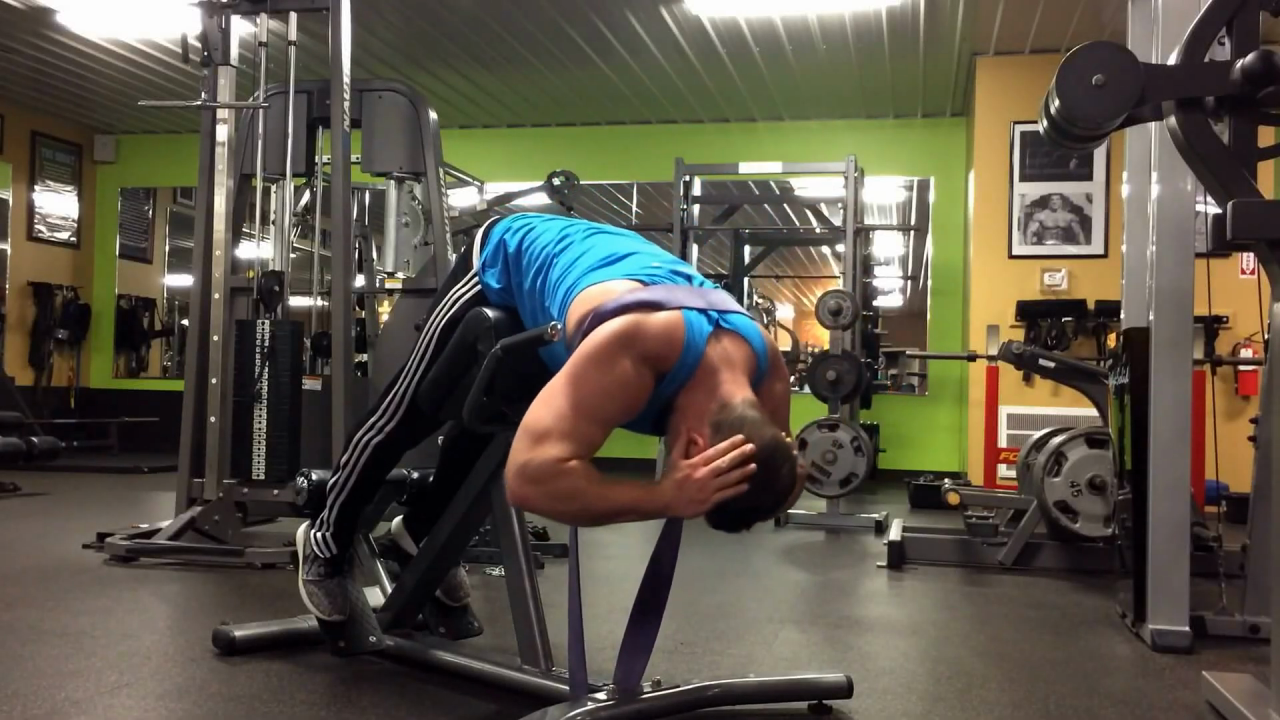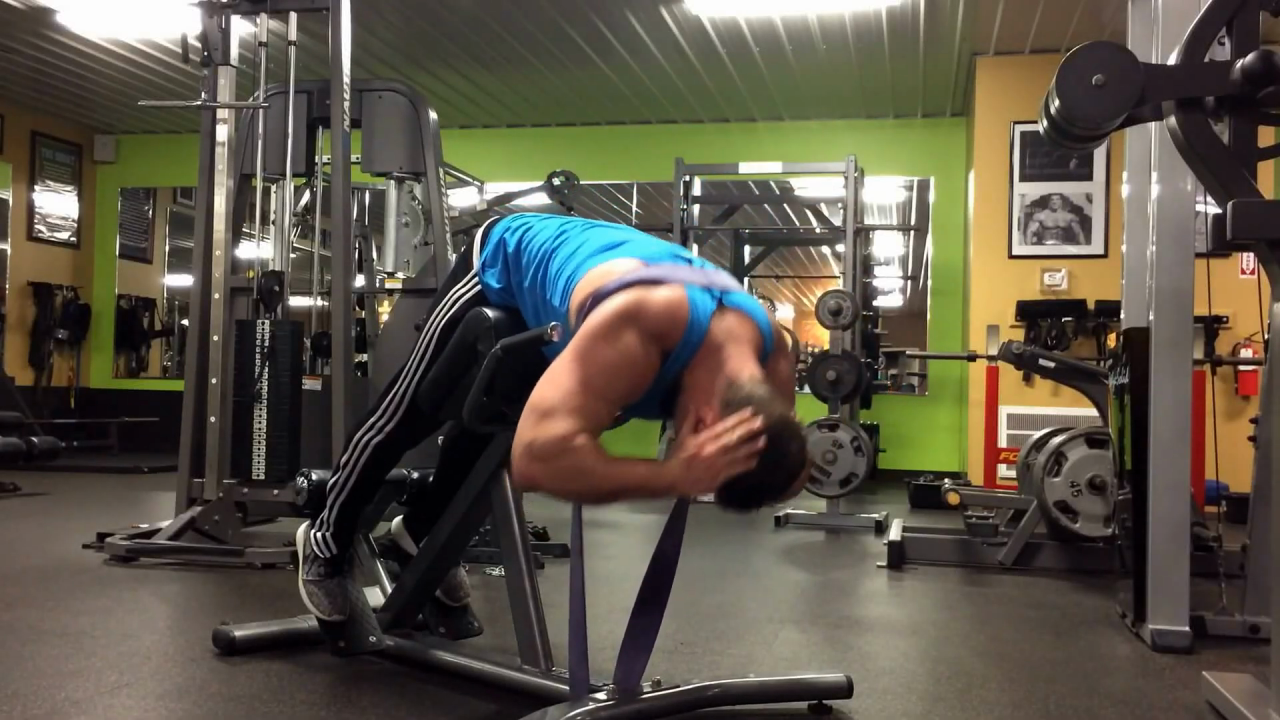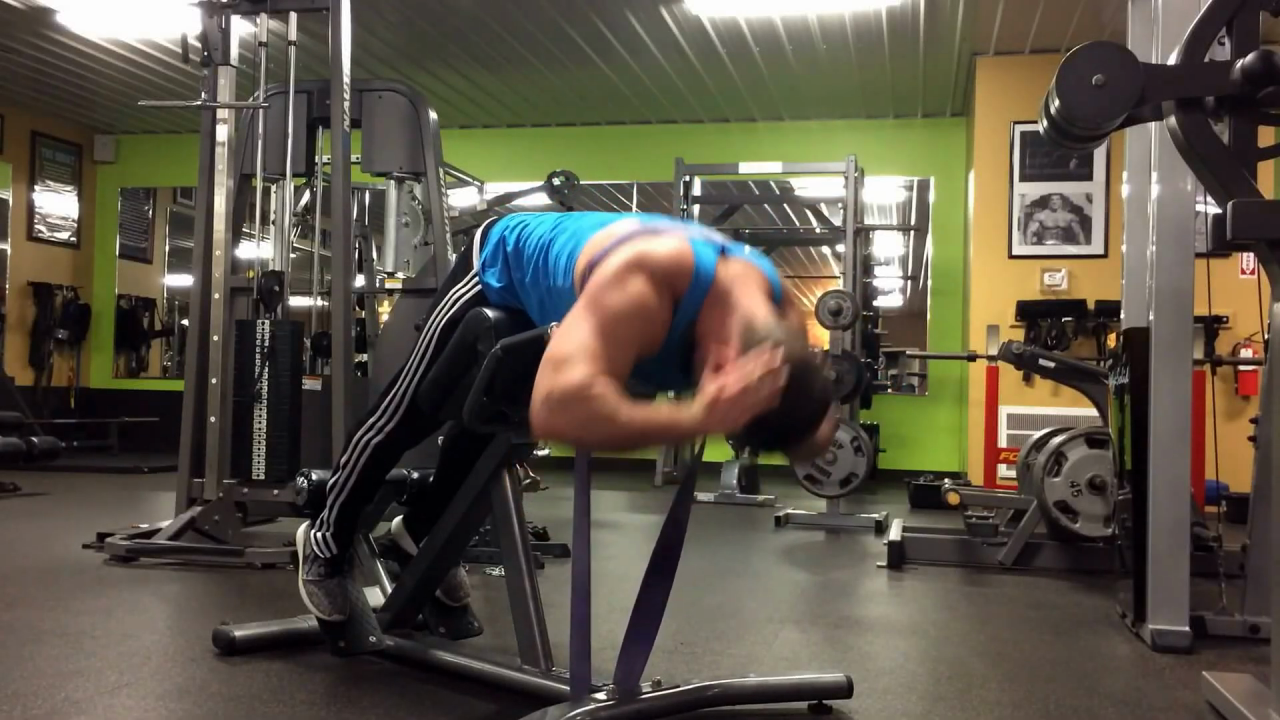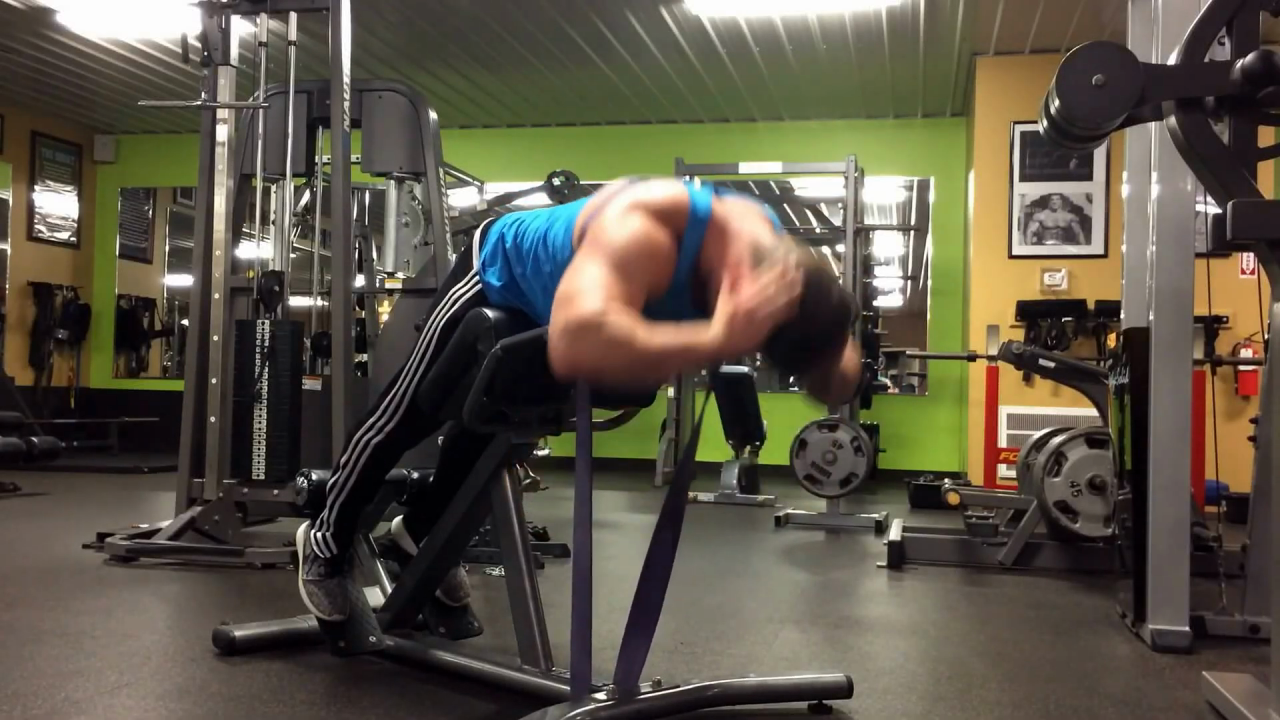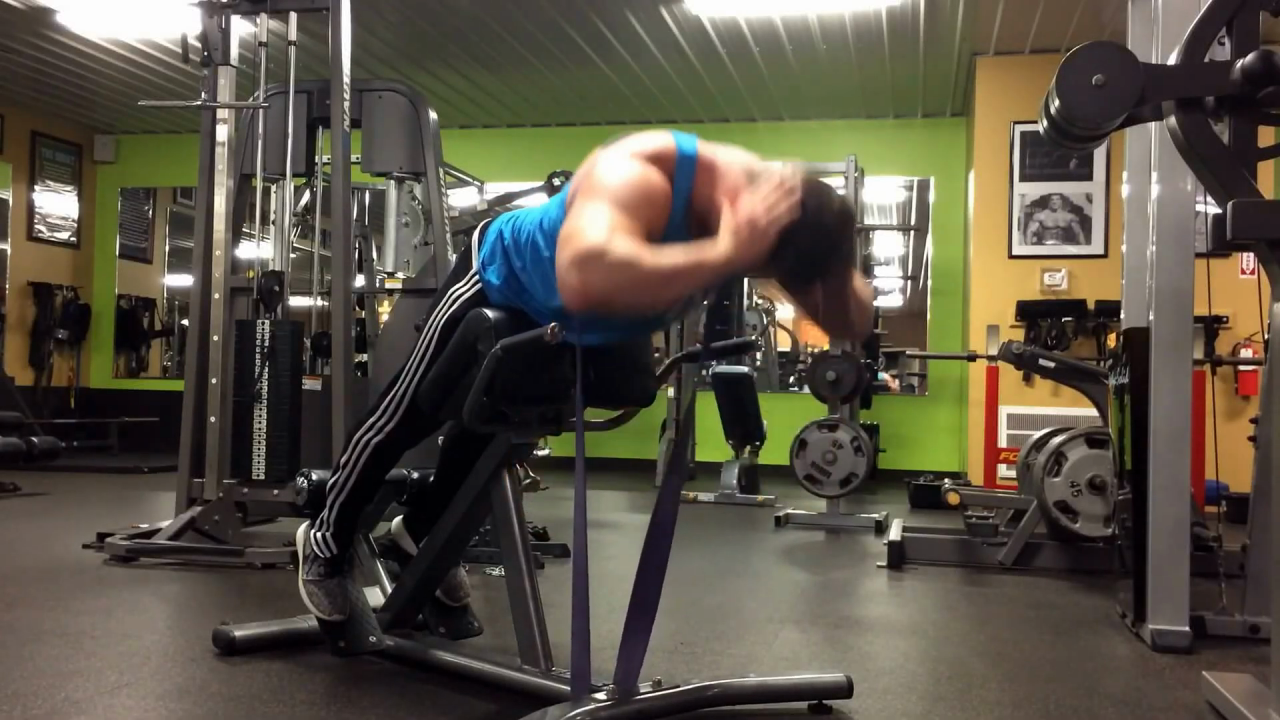
dt=0.1s
person 1, frame 1
left shoulder: (764, 375)
right shoulder: (633, 344)
left elbow: (770, 472)
right elbow: (528, 477)
left wrist: (781, 489)
right wrist: (668, 498)
right hip: (506, 269)
right knee: (409, 418)
left ankle: (423, 530)
right ankle: (326, 544)
person 1, frame 2
left shoulder: (769, 354)
right shoulder: (636, 326)
left elbow: (774, 456)
right elbow: (536, 456)
left wrist: (785, 474)
right wrist: (674, 475)
right hip: (508, 267)
right knee: (410, 417)
left ankle: (423, 530)
right ankle: (327, 544)
person 1, frame 3
left shoulder: (776, 313)
right shoulder: (646, 280)
left elbow: (807, 406)
right elbow: (555, 413)
left wrist: (809, 437)
right wrist: (698, 417)
left hip: (562, 304)
right hip: (506, 276)
right knee: (412, 417)
left ankle: (423, 531)
right ankle: (326, 543)
person 1, frame 4
left shoulder: (784, 266)
right shoulder: (643, 229)
left elbow: (838, 381)
right elbow: (577, 345)
left wrist: (837, 369)
right wrist: (718, 335)
left hip: (559, 304)
right hip: (505, 276)
right knee: (409, 417)
left ankle: (423, 531)
right ankle: (327, 543)
person 1, frame 5
left shoulder: (769, 208)
right shoulder: (642, 173)
left elbow: (851, 322)
right elbow: (585, 277)
left wrist: (843, 291)
right wrist: (726, 256)
right hip: (506, 283)
right knee: (408, 420)
left ankle: (422, 530)
right ankle: (327, 543)
